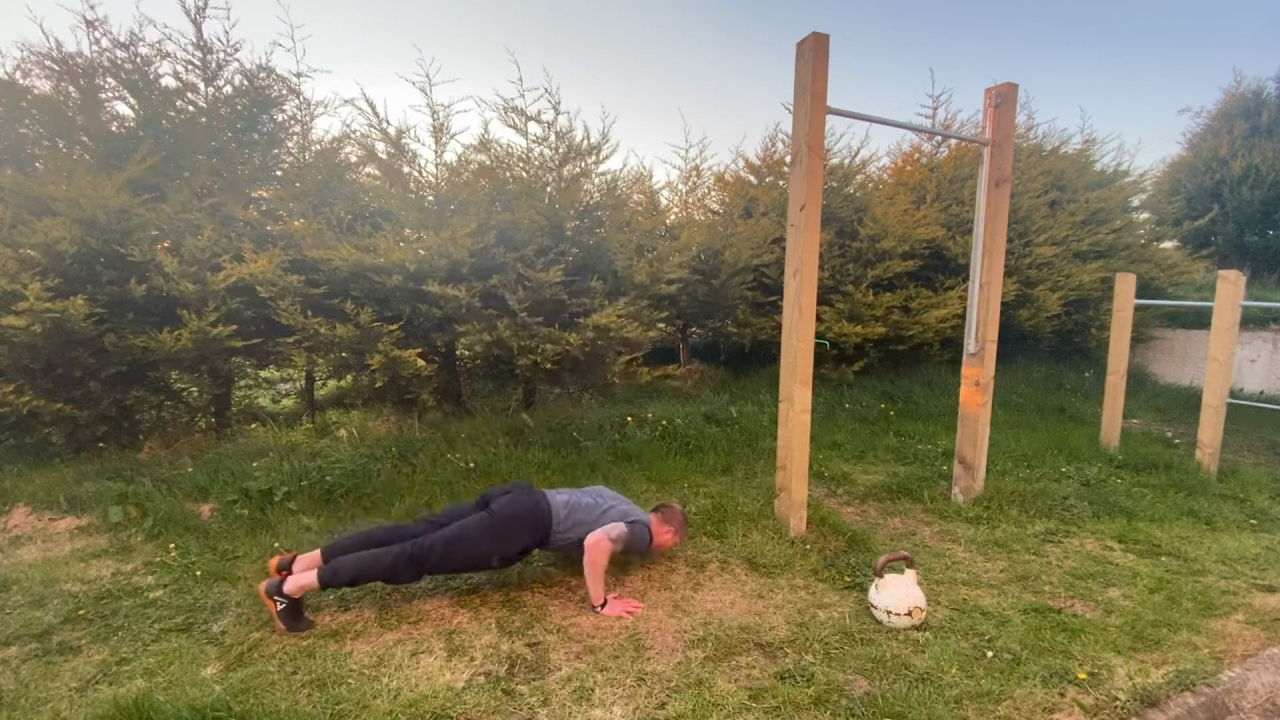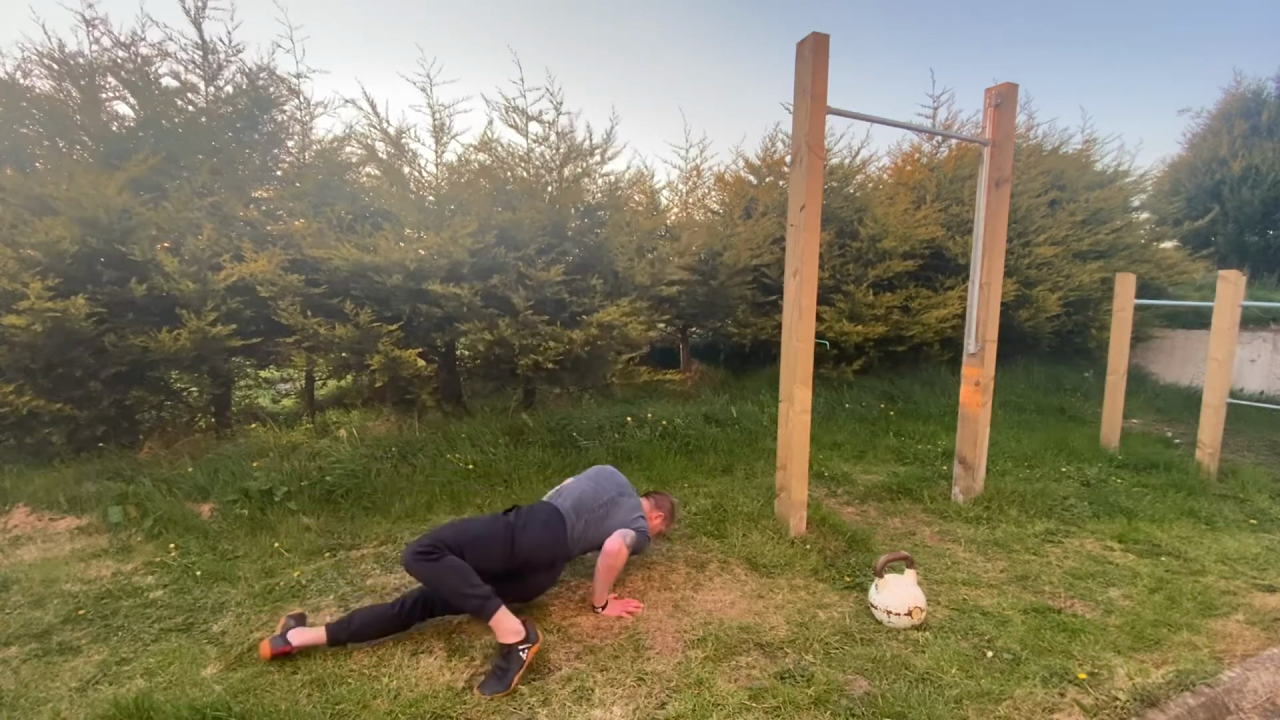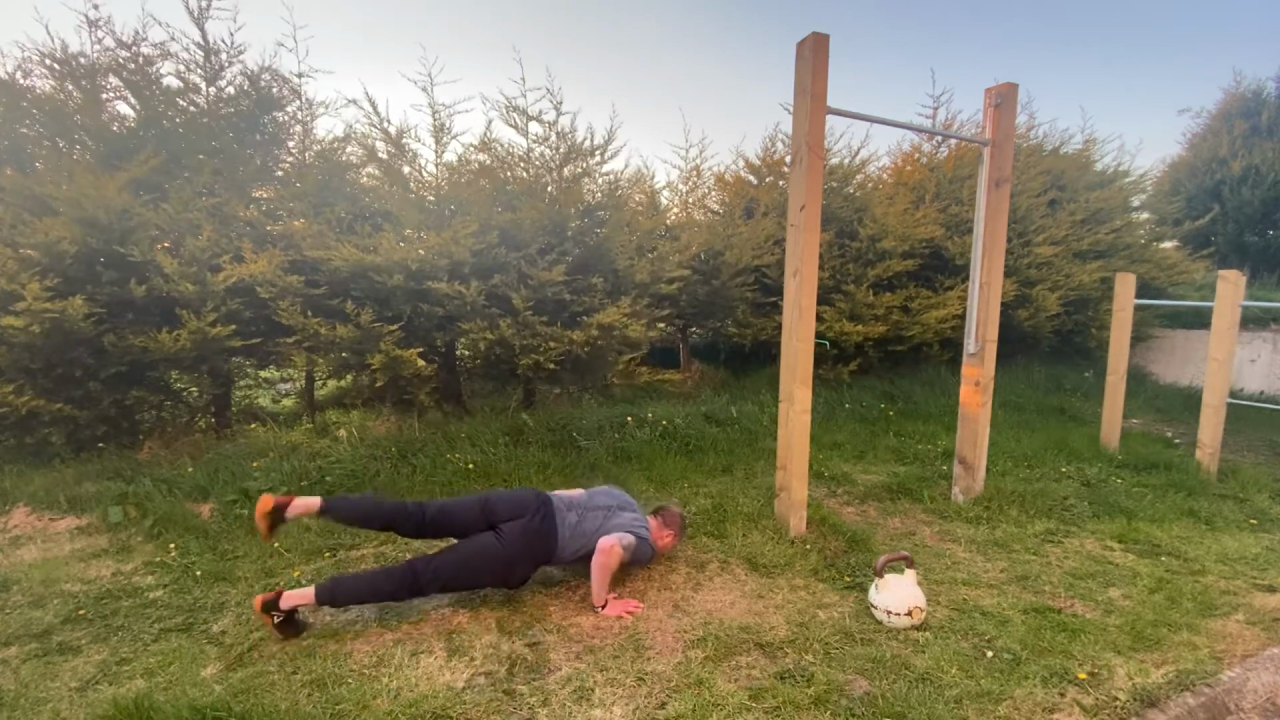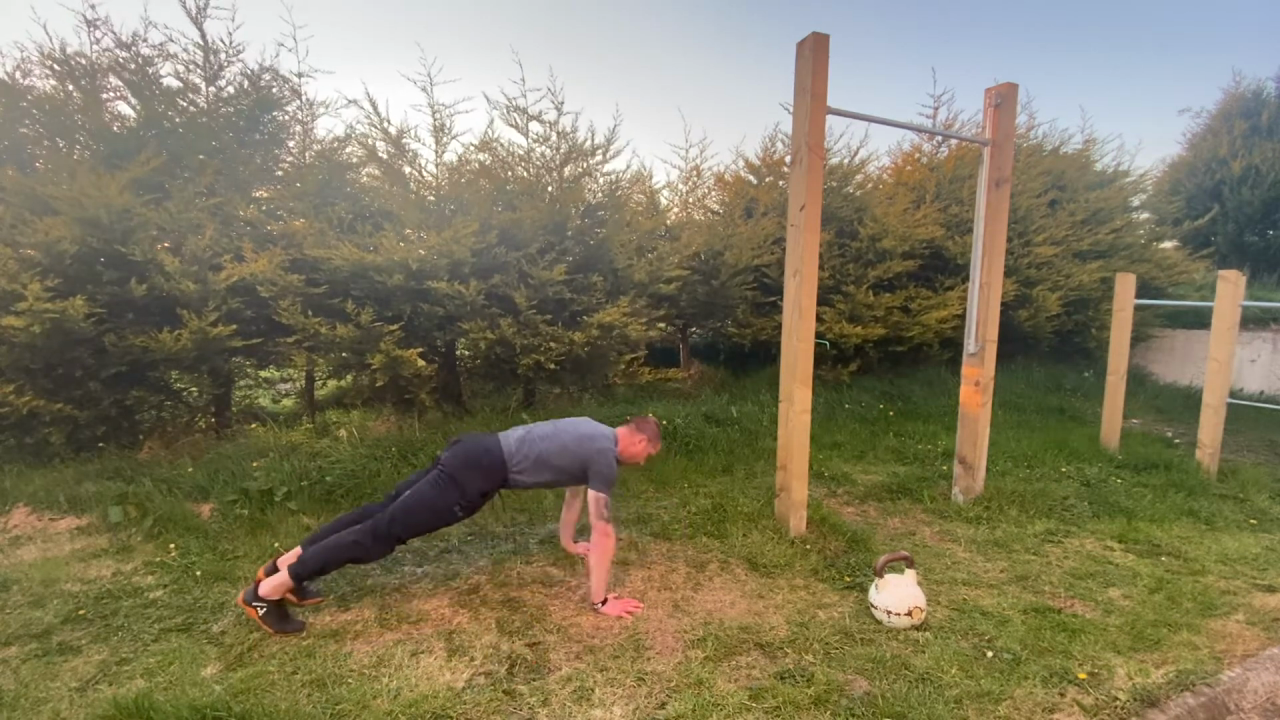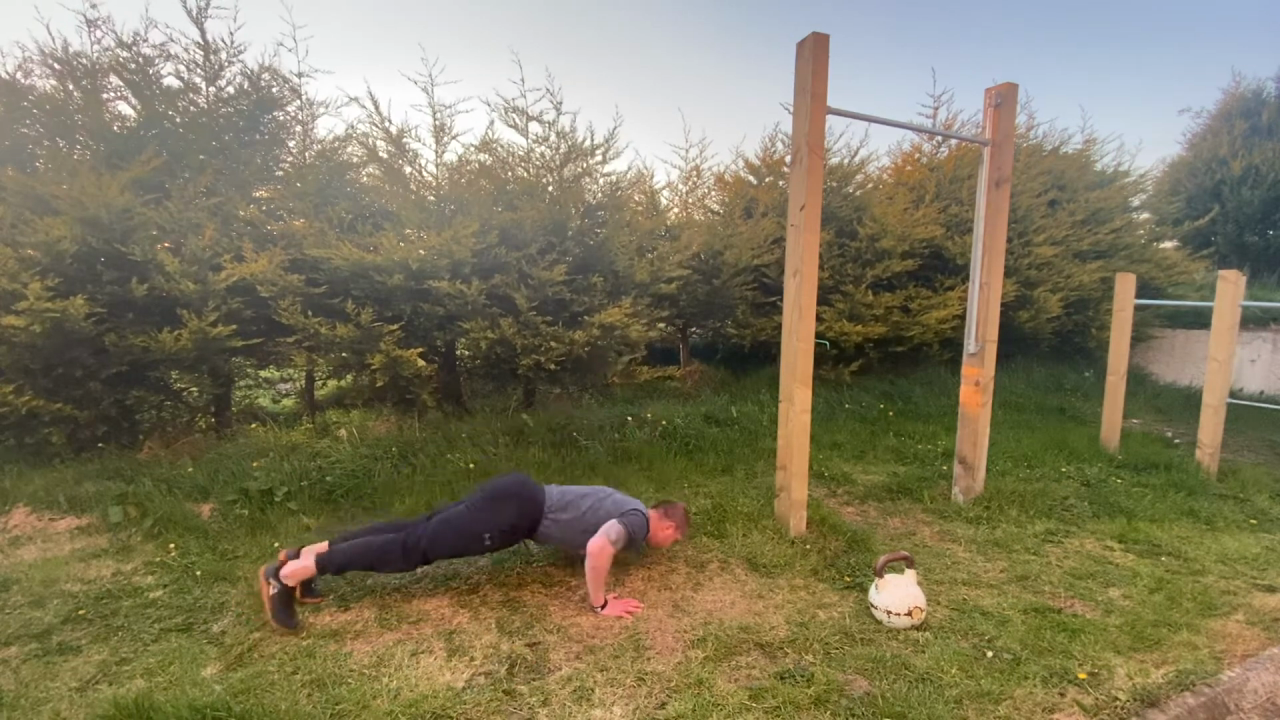
dt=1s
person 1, frame 1
left shoulder: (619, 502)
right shoulder: (640, 532)
right elbow: (597, 543)
left wrist: (570, 539)
right wrist: (600, 602)
left hip: (520, 496)
right hip: (522, 525)
left knee: (413, 532)
right knee: (417, 556)
left ankle: (298, 562)
right ankle: (290, 587)
person 1, frame 2
left shoulder: (607, 472)
right shoulder: (640, 531)
right elbow: (614, 548)
right wrist: (601, 603)
left hip: (535, 524)
right hip: (542, 571)
person 1, frame 3
left shoulder: (620, 496)
right shoulder: (643, 544)
right elbow: (609, 547)
right wrist: (601, 603)
left hip: (528, 503)
right hip: (524, 545)
left knee: (414, 516)
right knee: (417, 576)
left ankle: (301, 504)
right ankle: (287, 600)
person 1, frame 4
left shoulder: (594, 433)
right shoulder: (605, 456)
left elbow: (574, 488)
right elbow: (603, 531)
left wrist: (567, 542)
right wrist: (601, 600)
left hip: (474, 451)
right hip: (478, 472)
left knee: (383, 510)
right knee: (384, 531)
left ankle: (282, 565)
right ankle: (266, 591)
person 1, frame 5
left shoulder: (626, 509)
right shoulder: (636, 524)
right elbow: (597, 550)
left wrist: (582, 542)
right wrist: (600, 603)
left hip: (518, 495)
right hip: (516, 512)
left knee: (418, 528)
right knee: (412, 550)
left ankle: (306, 561)
right ankle: (285, 576)
